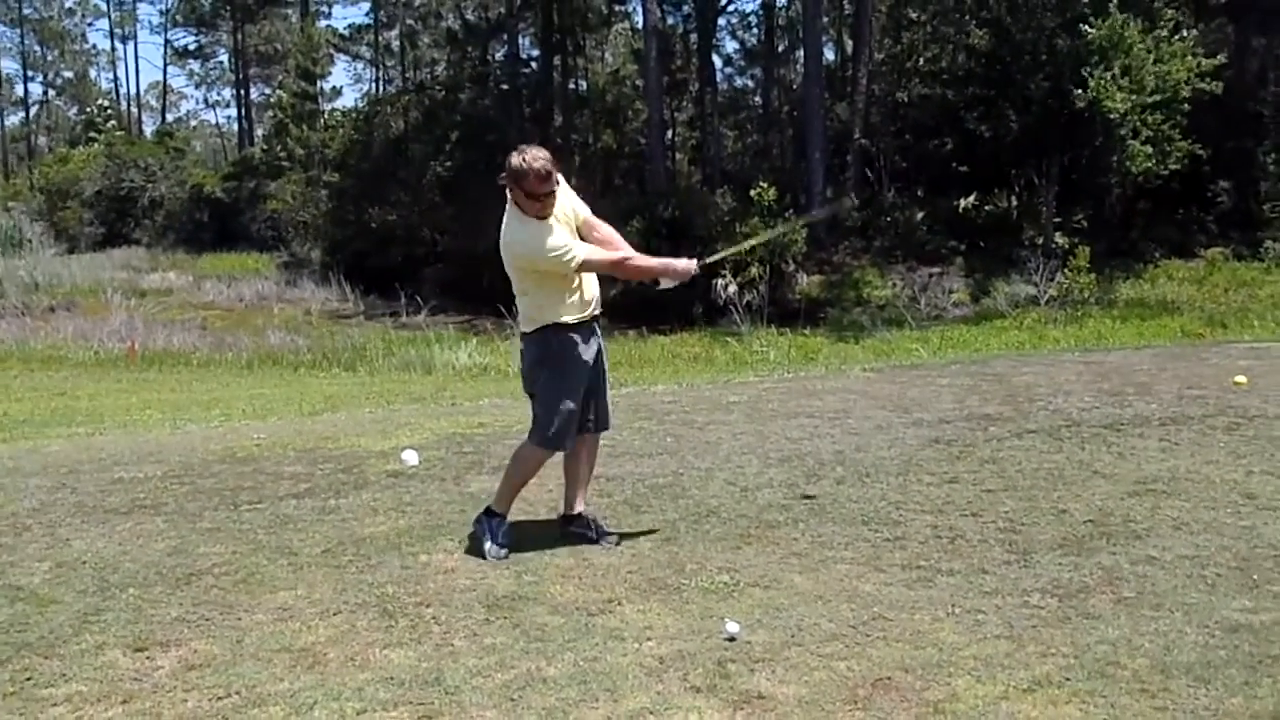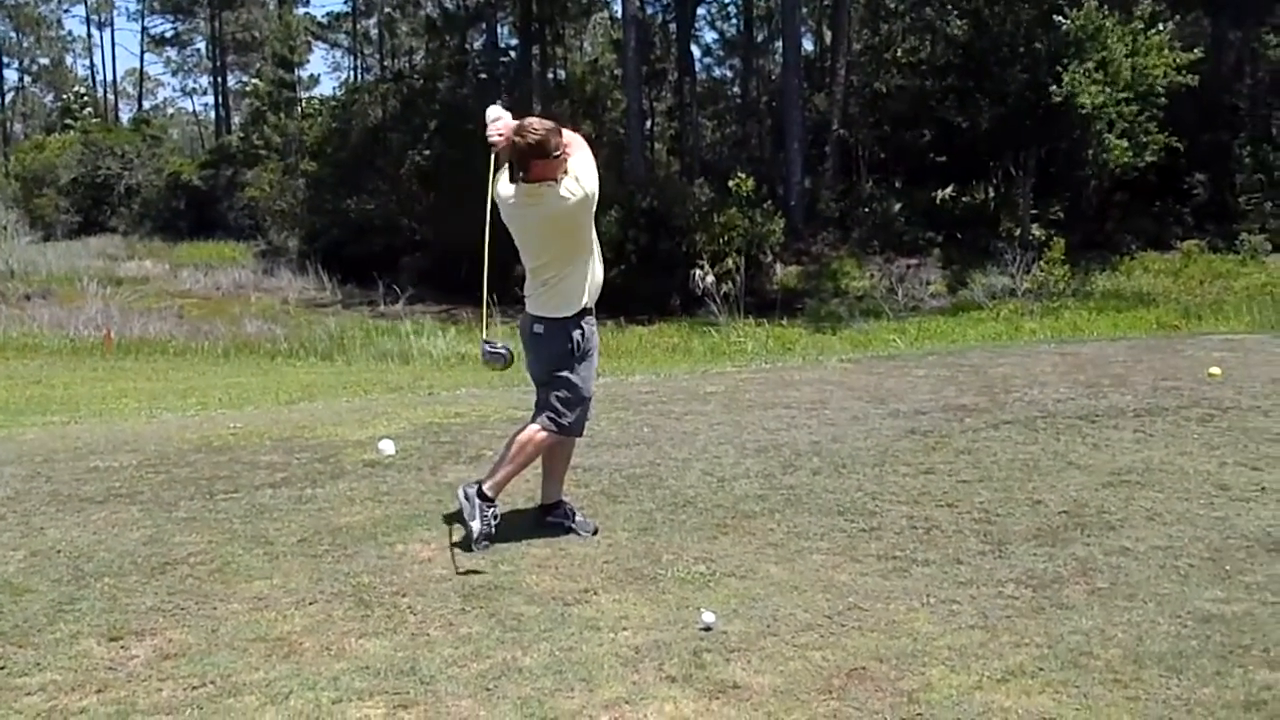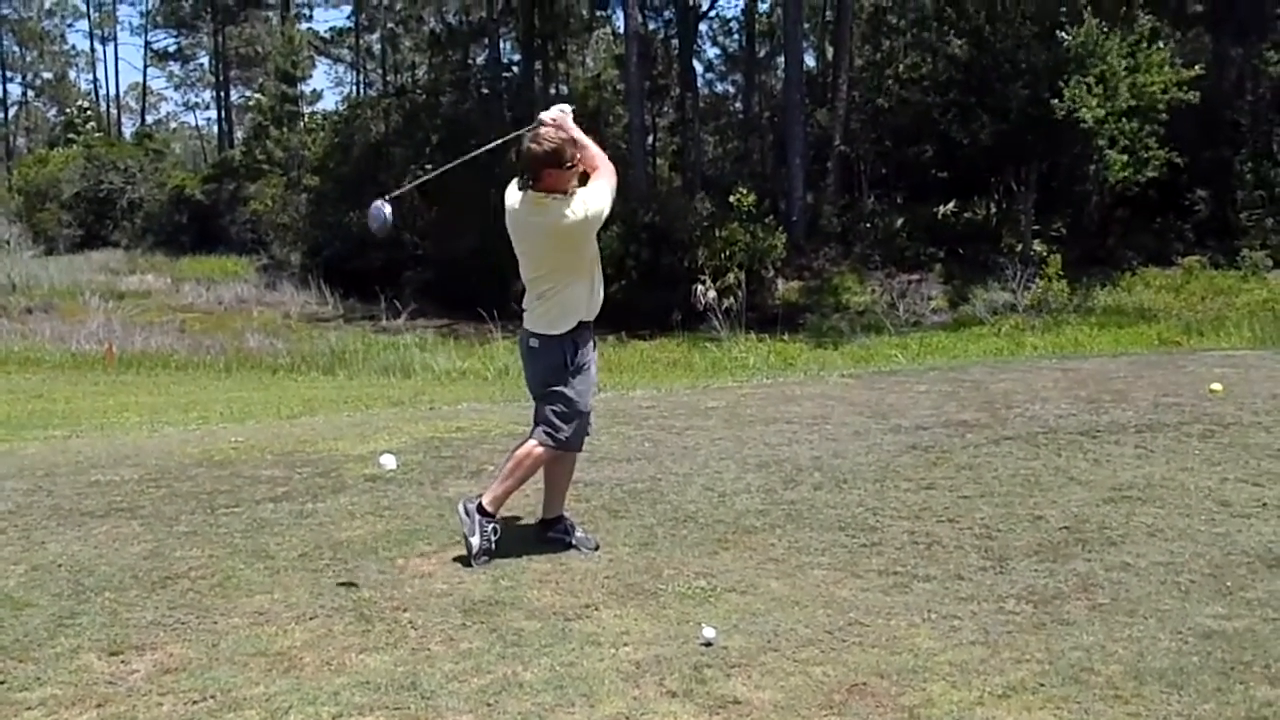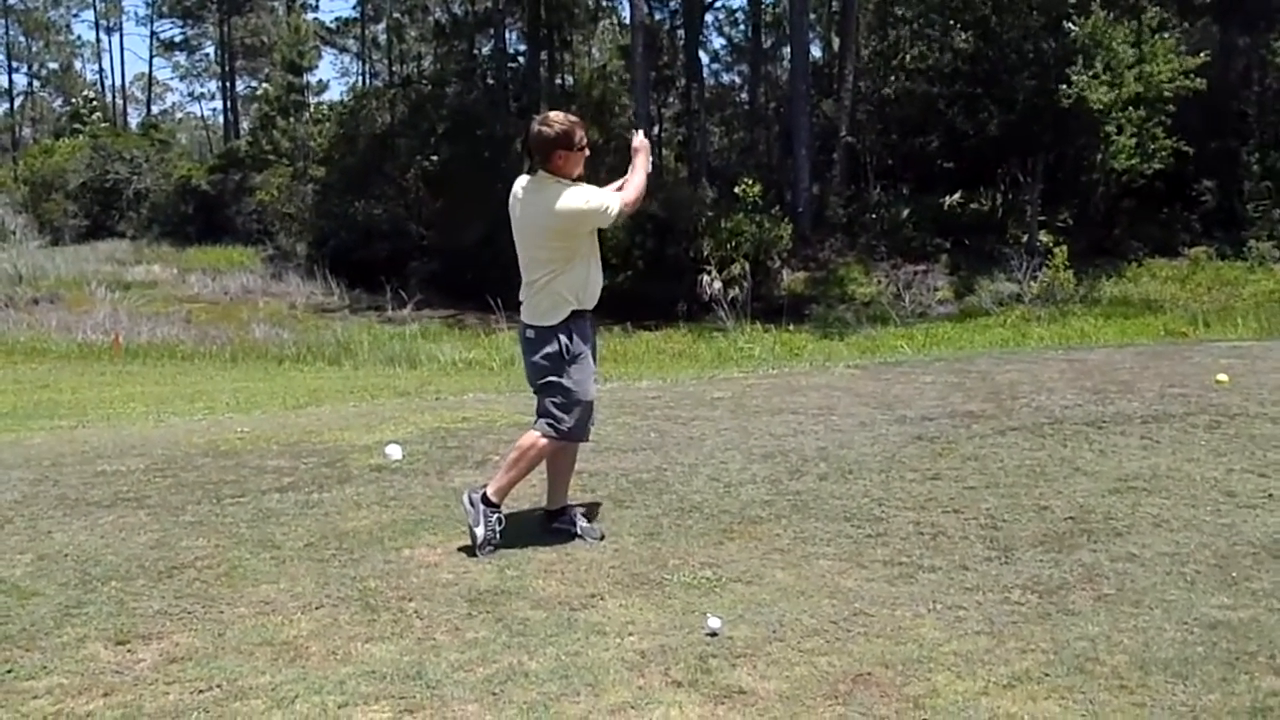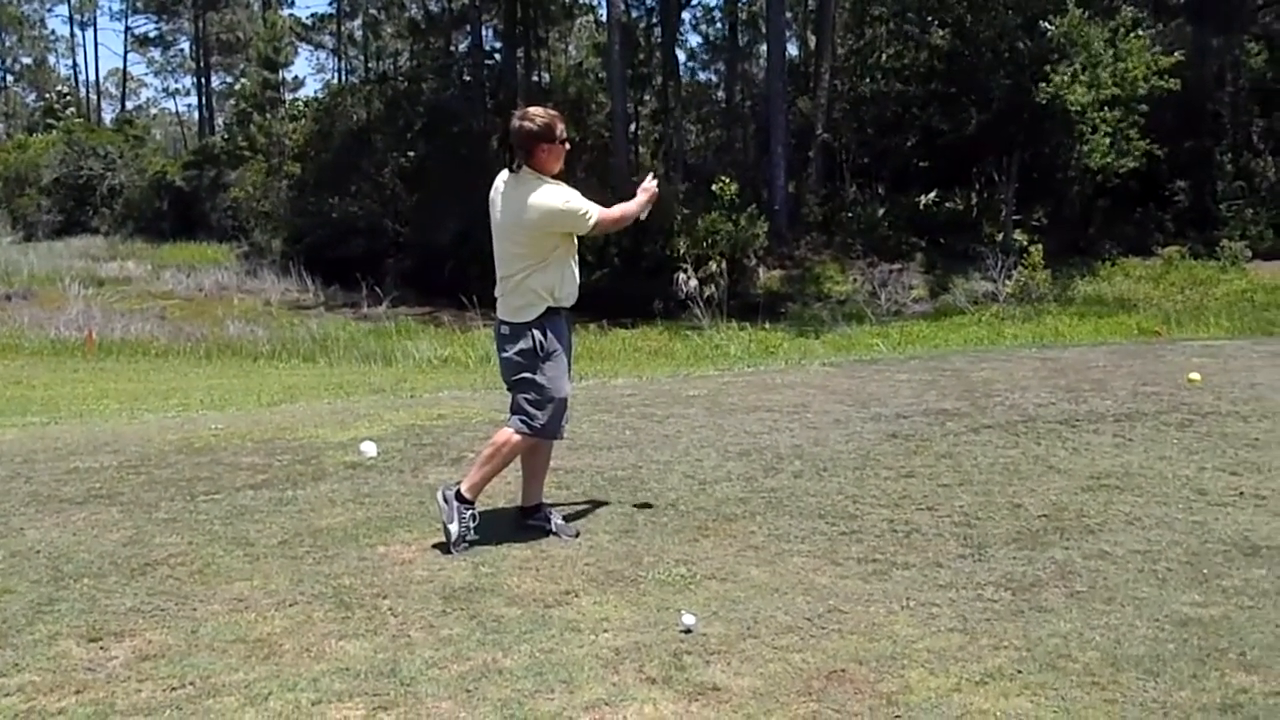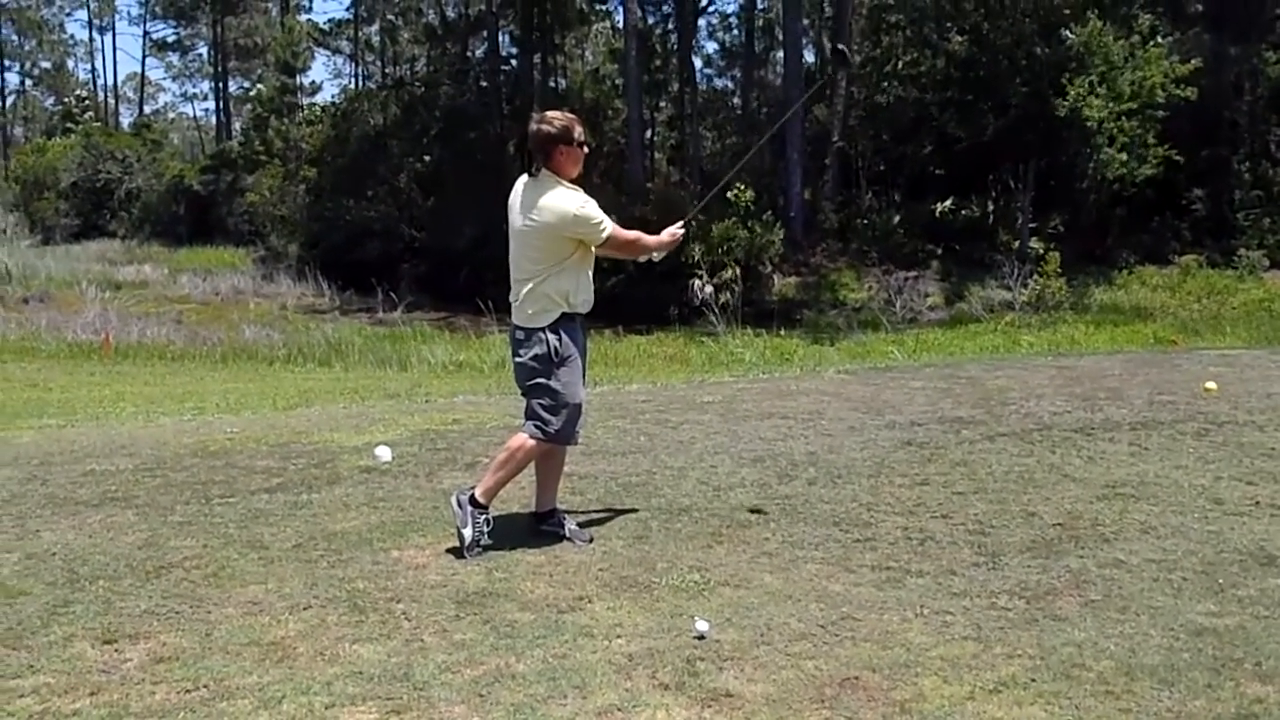
dt=0.4s
person 1, frame 1
left shoulder: (554, 192)
right shoulder: (524, 239)
left elbow: (595, 230)
right elbow: (604, 263)
left wrist: (639, 260)
right wrist: (665, 267)
left hip: (584, 327)
right hip: (552, 338)
left knee: (588, 426)
right knee: (548, 435)
left ankle: (574, 513)
right ankle: (494, 516)
person 1, frame 2
left shoulder: (507, 190)
right shoulder: (574, 196)
left elbow: (514, 161)
right elbow: (578, 143)
left wrist: (511, 138)
right wrist: (515, 130)
left hip: (545, 318)
right hip: (567, 323)
left knee: (565, 416)
right knee: (554, 420)
left ankle: (553, 503)
right ankle: (484, 493)
person 1, frame 3
left shoulder: (515, 199)
right shoulder: (576, 215)
right elbow: (606, 171)
left wrist: (556, 133)
right wrist: (572, 129)
left hip: (544, 332)
right hip: (565, 338)
left knee: (567, 429)
right knee: (554, 432)
left ankle: (553, 518)
right ankle: (484, 508)
person 1, frame 4
left shoulder: (524, 188)
right shoulder: (572, 202)
right elbow: (628, 200)
left wrist: (626, 175)
right wrist: (641, 160)
left hip: (550, 320)
right hip: (561, 327)
left knee: (572, 420)
right knee: (558, 423)
left ankle: (558, 508)
right ankle: (488, 499)
person 1, frame 5
left shoulder: (506, 184)
right shoulder: (553, 200)
right elbow: (606, 220)
left wrist: (630, 204)
right wrist: (642, 199)
left hip: (526, 317)
right hip: (536, 323)
left knee: (547, 417)
right knee: (532, 420)
left ankle: (533, 505)
right ankle: (463, 496)
person 1, frame 6
left shoulder: (526, 188)
right shoulder: (569, 205)
right elbow: (620, 241)
left wrist: (641, 247)
right wrist: (661, 243)
left hip: (541, 322)
right hip: (551, 329)
left knee: (561, 421)
right knee: (546, 425)
left ankle: (546, 511)
right ankle: (477, 501)
